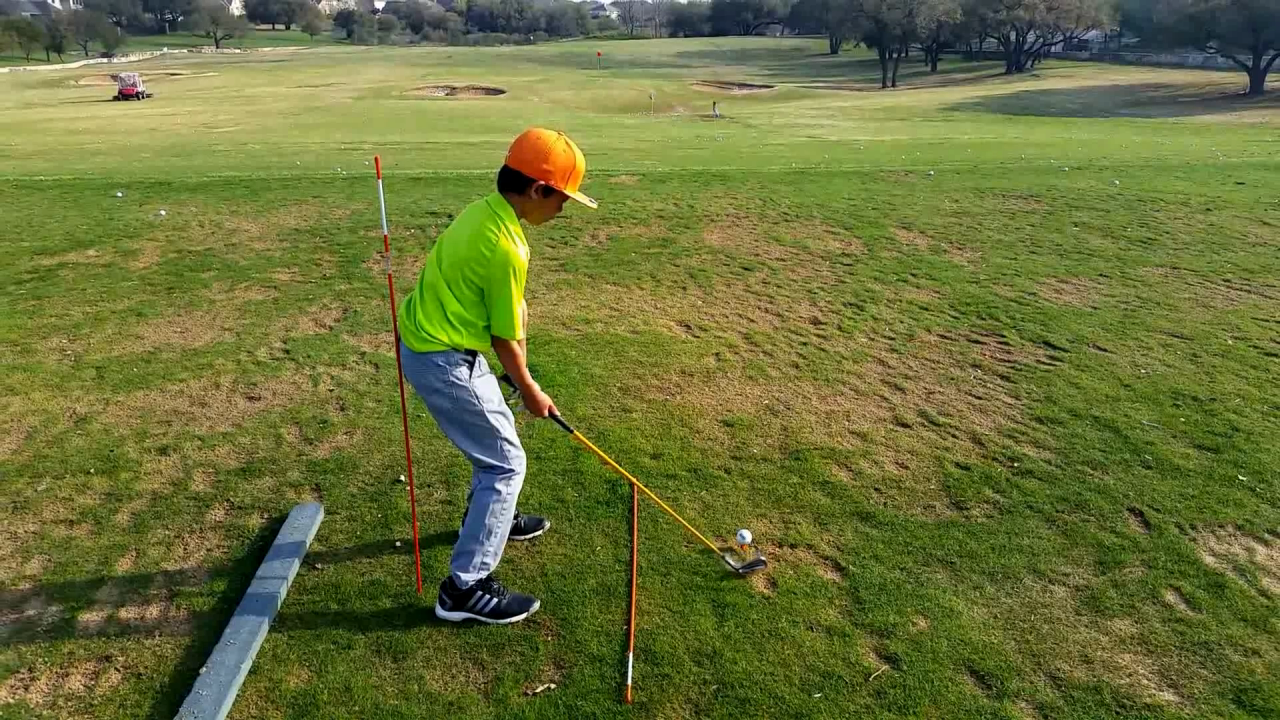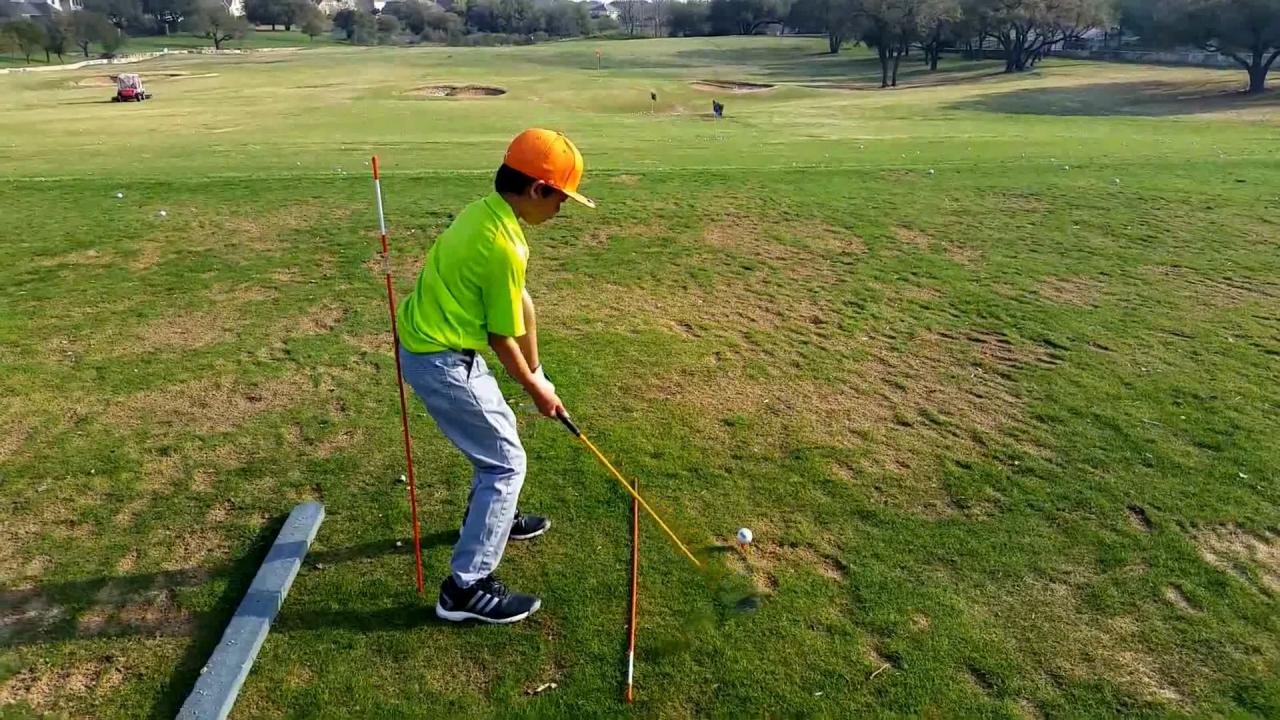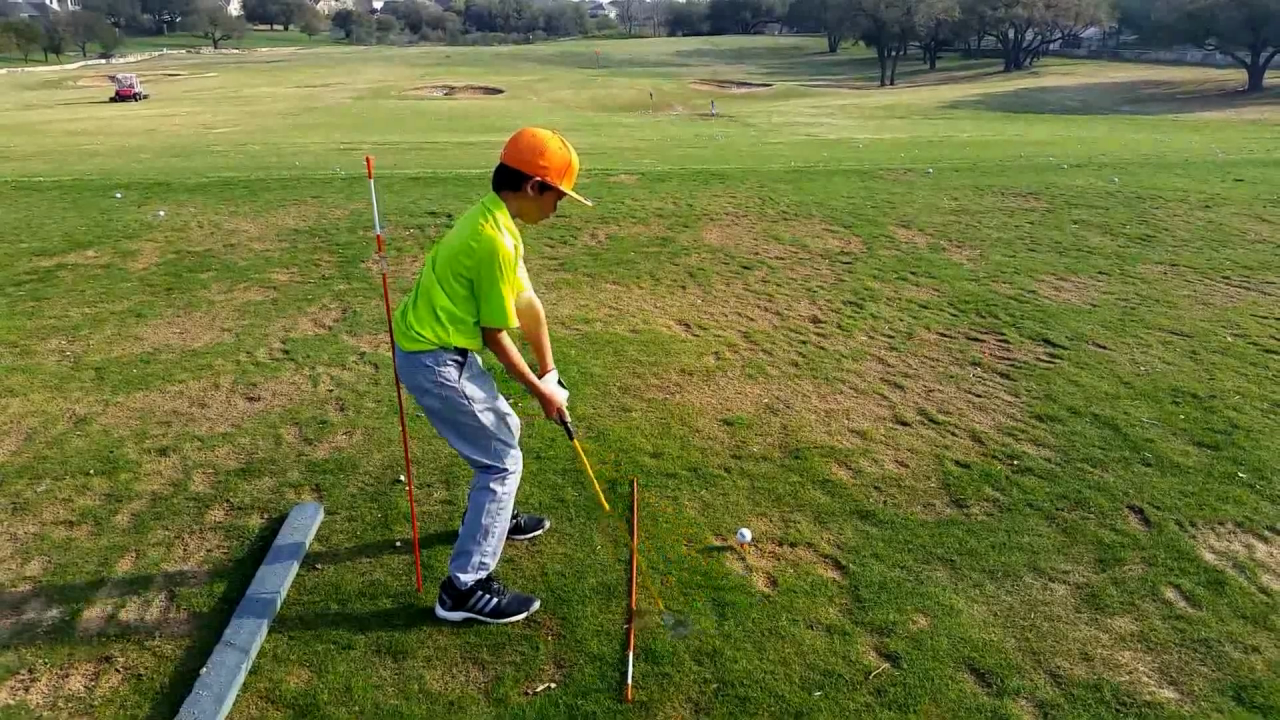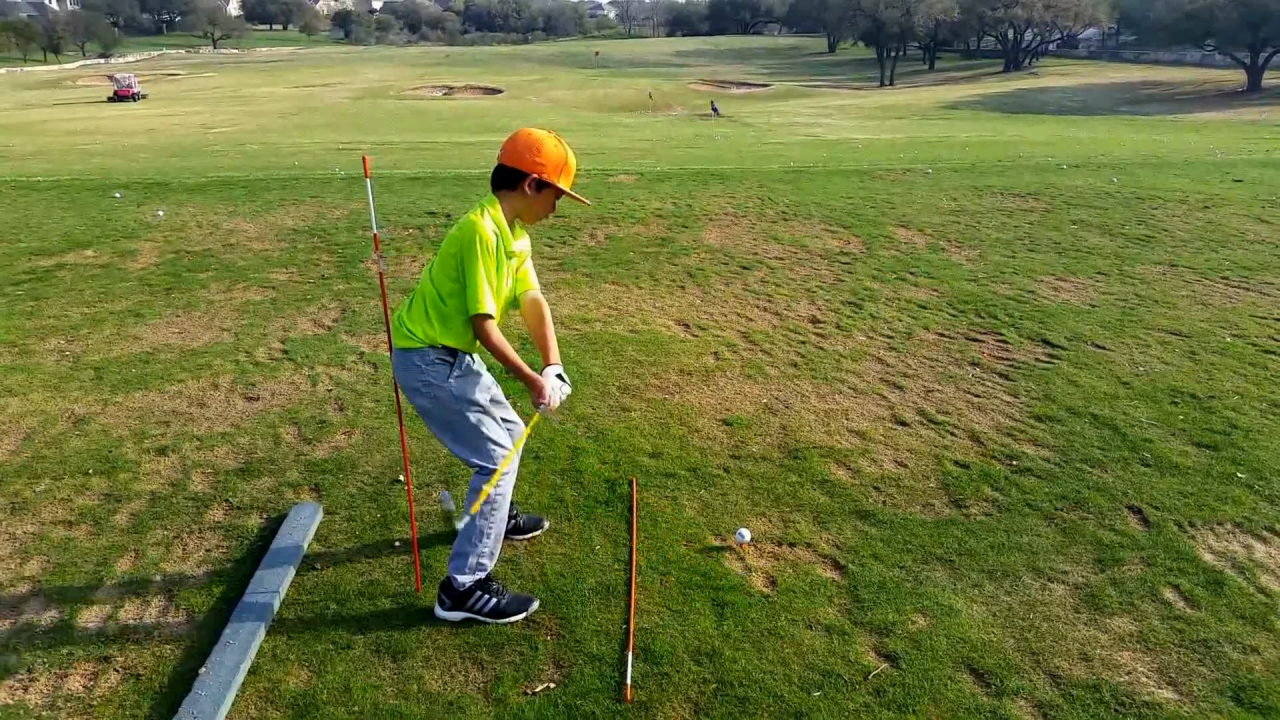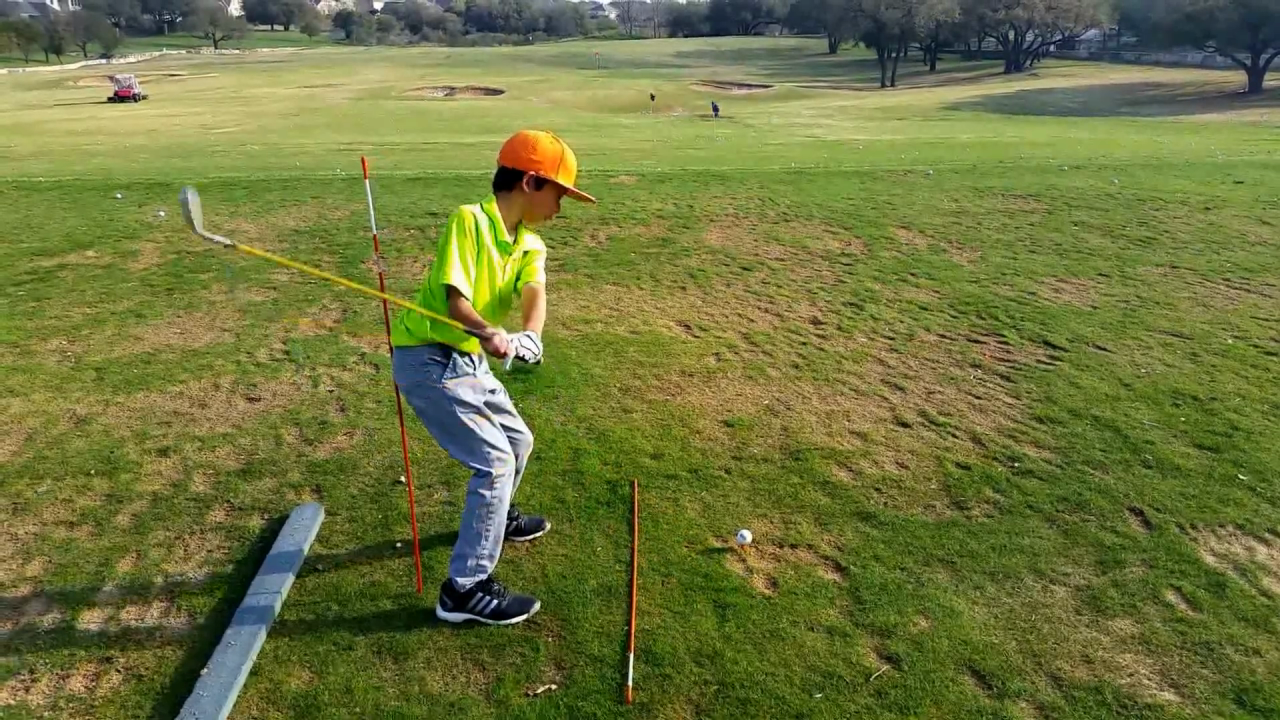
dt=1s
person 1, frame 1
left shoulder: (485, 210)
right shoulder: (505, 248)
left elbow: (513, 310)
right elbow: (505, 338)
left wrist: (523, 374)
right wrist: (530, 392)
left hip: (430, 344)
right hip: (445, 362)
left knee: (496, 431)
right knee: (506, 463)
left ankle: (488, 517)
right ankle: (465, 589)
person 1, frame 2
left shoulder: (484, 210)
right shoulder: (503, 246)
left elbow: (521, 304)
right elbow: (501, 337)
left wrist: (535, 369)
right wrist: (535, 389)
left hip: (431, 346)
right hip: (444, 362)
left knee: (499, 431)
right knee: (506, 463)
left ankle: (490, 517)
right ankle: (466, 588)
person 1, frame 3
left shoulder: (490, 216)
right shoulder: (496, 240)
left elbow: (528, 303)
right elbow: (496, 334)
left wrist: (549, 372)
right wrist: (541, 391)
left hip: (438, 351)
right hip: (437, 362)
left knee: (504, 431)
right knee: (503, 460)
left ankle: (492, 517)
right ankle: (464, 588)
person 1, frame 4
left shoulder: (515, 235)
right shoulder: (482, 230)
left elbow: (533, 302)
right elbow: (484, 325)
left wrist: (552, 366)
right wrist: (530, 379)
left hip: (453, 355)
right hip: (430, 360)
left knee: (510, 433)
right knee: (496, 457)
left ankle: (493, 516)
right ankle: (464, 588)
person 1, frame 5
left shoulder: (531, 245)
right shoulder: (469, 220)
left elbow: (533, 294)
right elbow: (455, 301)
left wrist: (528, 337)
right wrist: (488, 331)
left hip: (467, 359)
right hip: (429, 360)
left knee: (517, 442)
right knee: (494, 461)
left ankle: (493, 517)
right ankle: (465, 590)
